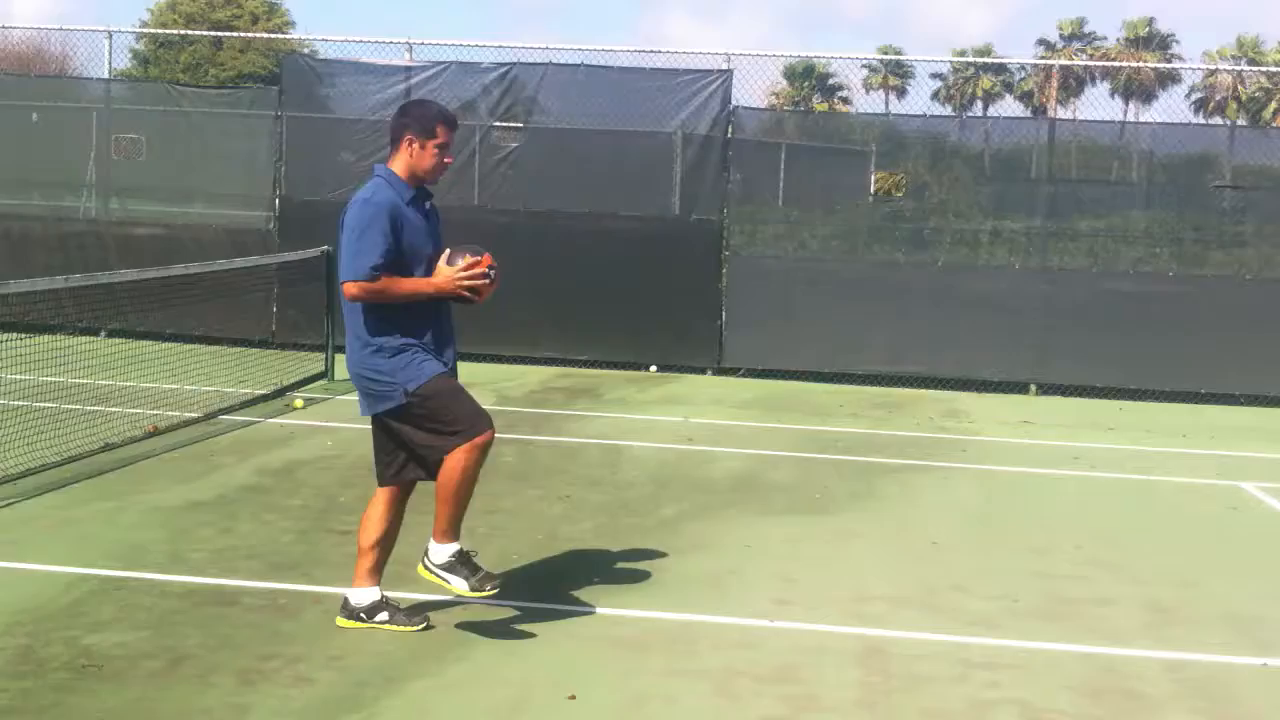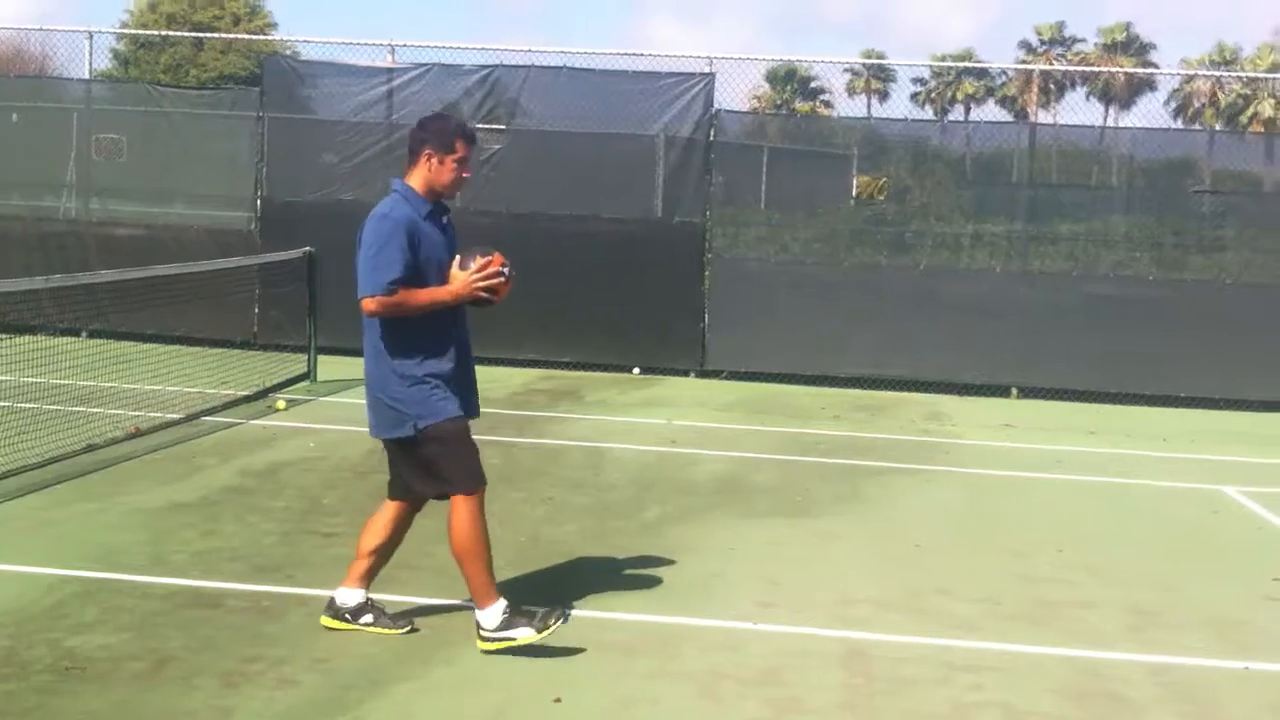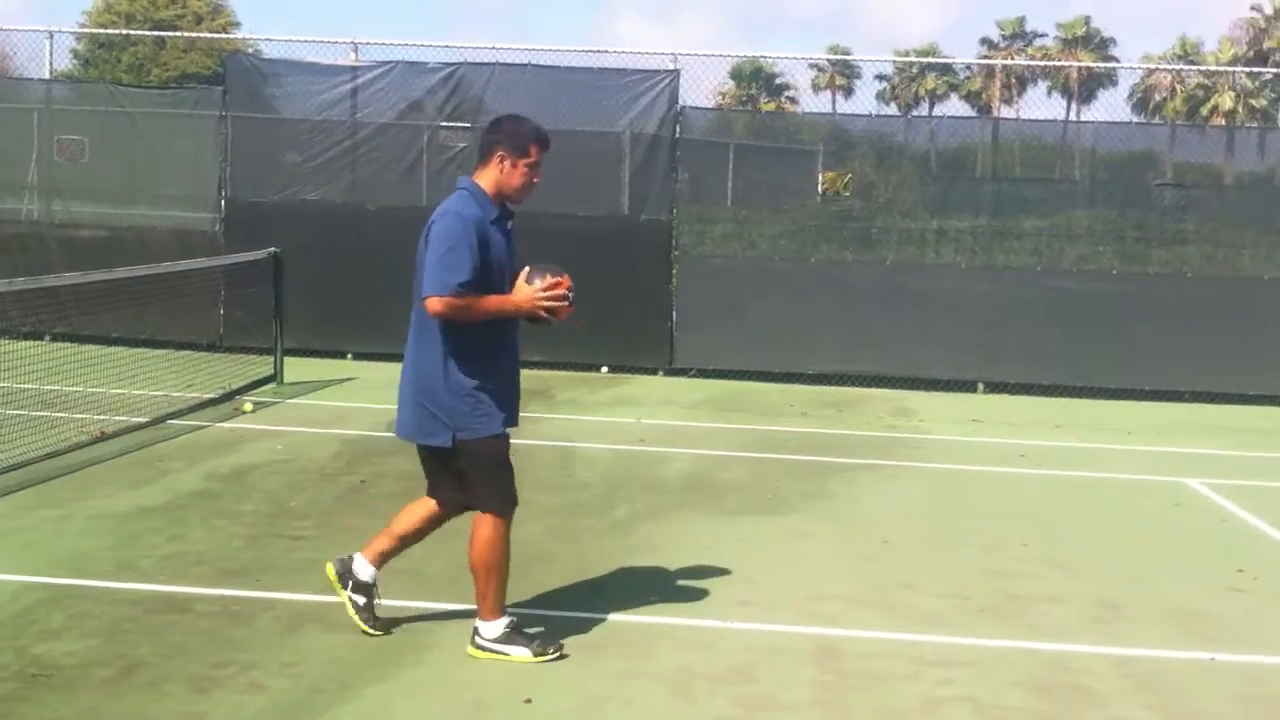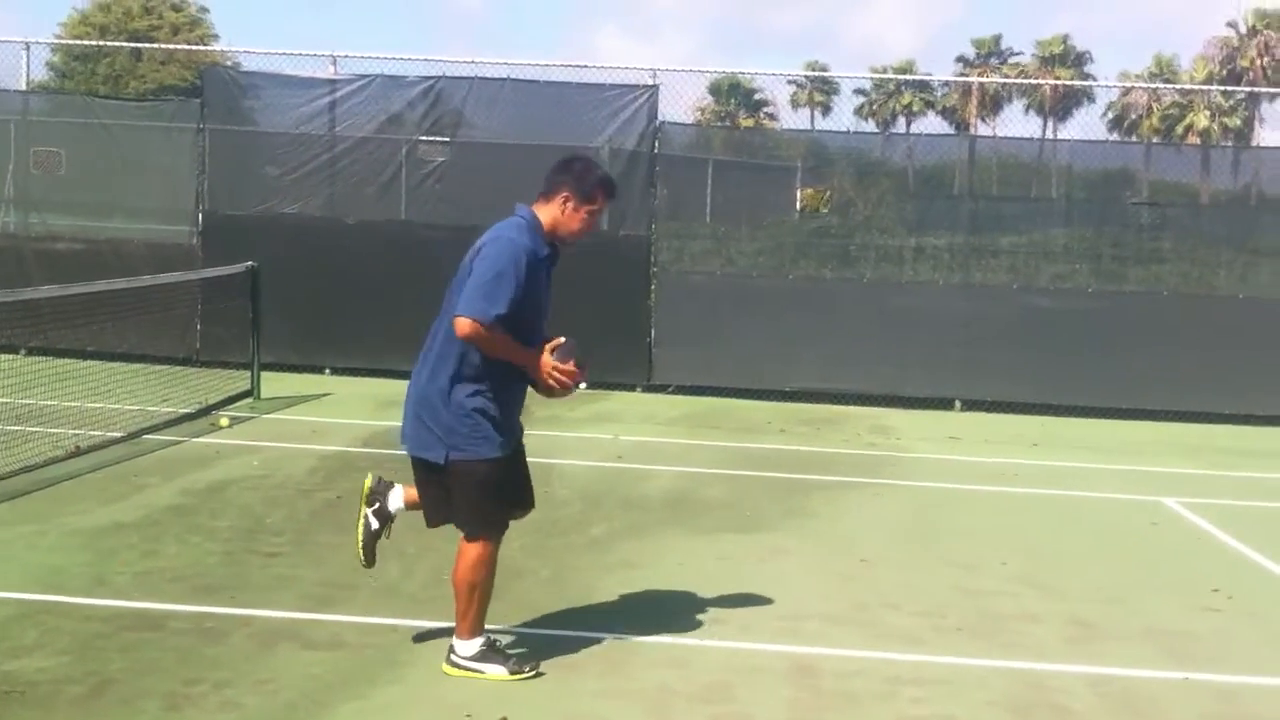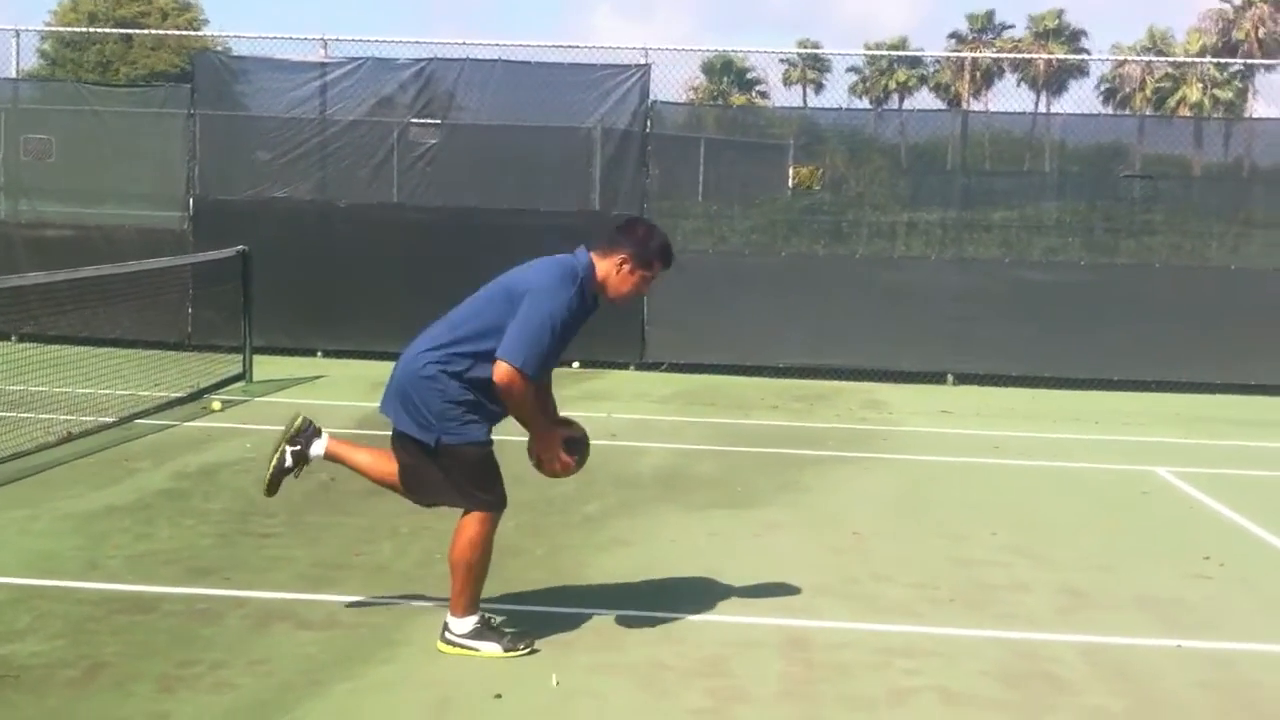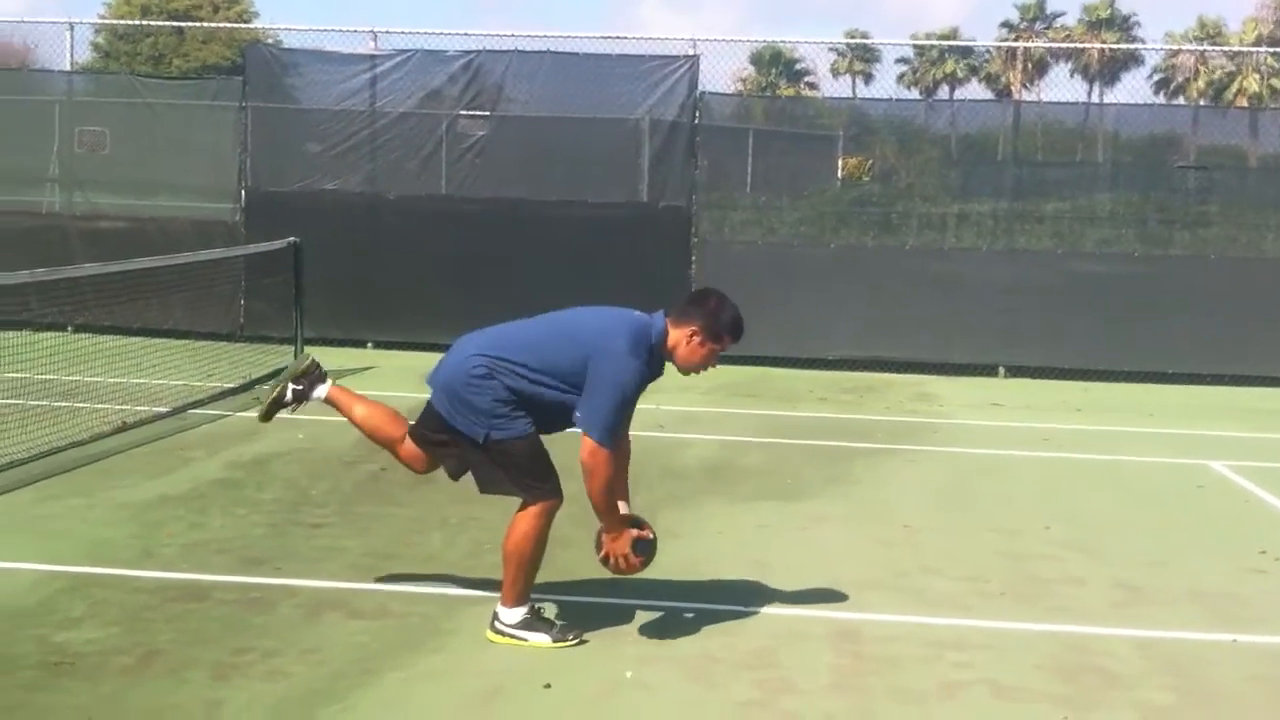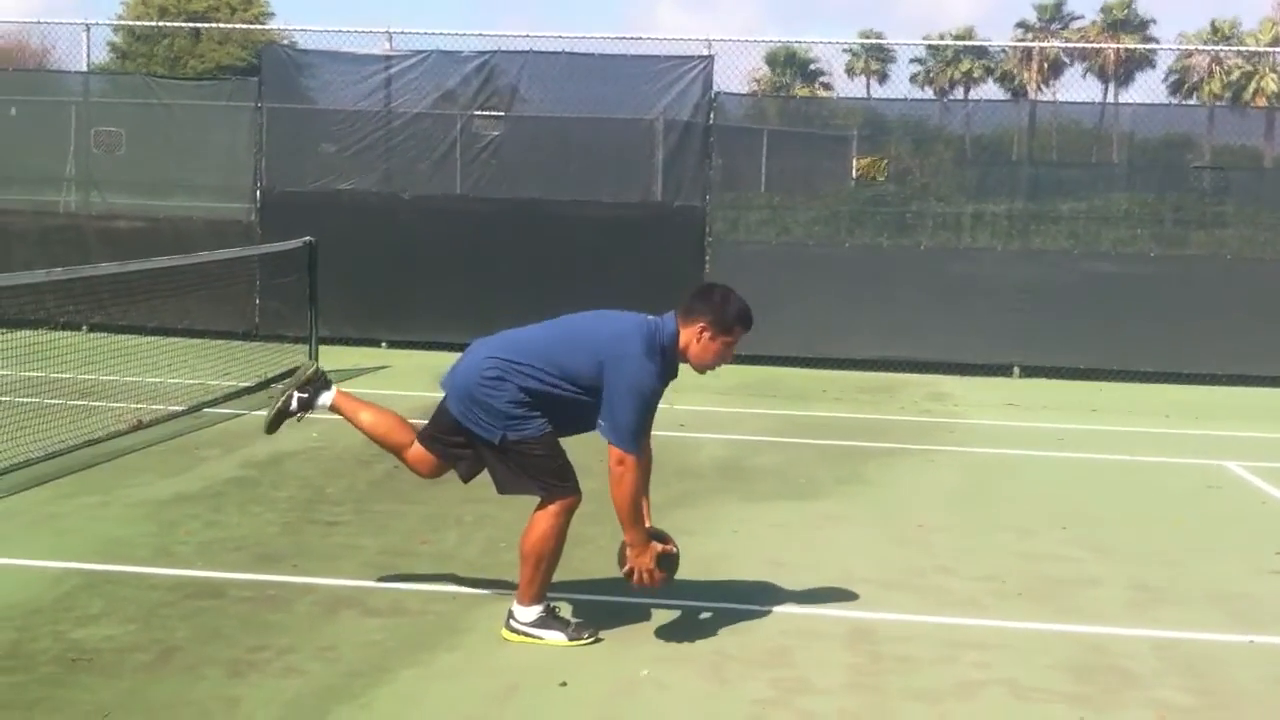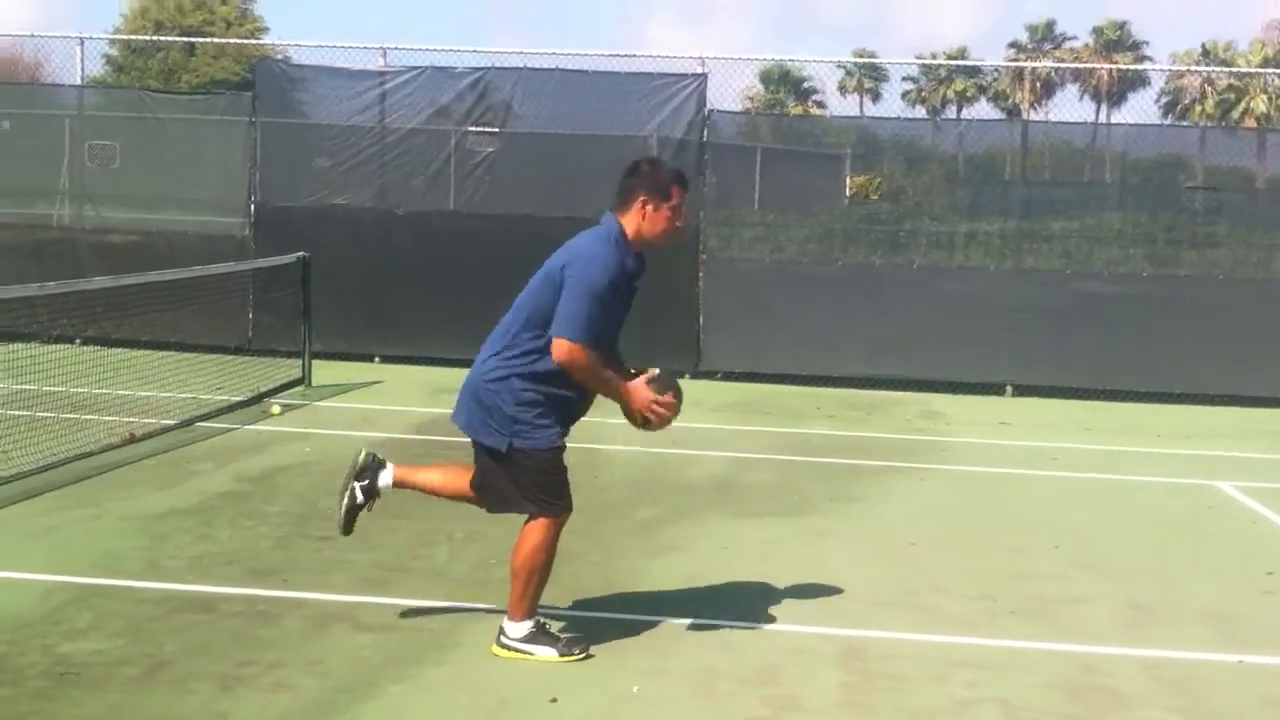
dt=0.5s
person 1, frame 1
left shoulder: (420, 203)
right shoulder: (374, 204)
right elbow: (357, 285)
left wrist: (457, 280)
right wrist: (436, 285)
left hip: (414, 360)
right hip: (392, 361)
left knee: (396, 483)
right knee: (474, 433)
left ankle: (362, 597)
right ankle: (443, 551)
person 1, frame 2
left shoulder: (435, 218)
right shoulder: (391, 220)
right elbow: (375, 301)
left wrist: (472, 286)
right wrist: (452, 291)
left hip: (431, 383)
right hip: (412, 386)
left knee: (407, 496)
right knee: (466, 490)
left ankle: (350, 599)
right ankle: (492, 615)
person 1, frame 3
left shoulder: (492, 217)
right shoulder: (460, 218)
right elbow: (440, 302)
left wrist: (527, 302)
right wrist: (513, 304)
left hip: (469, 390)
right hip: (459, 394)
left knee: (451, 499)
right knee: (495, 507)
left ankle: (360, 568)
right ankle: (492, 629)
person 1, frame 4
left shoulder: (533, 246)
right shoulder: (510, 246)
right elbow: (469, 325)
left wrist: (541, 361)
right wrist: (532, 363)
left hip: (483, 408)
right hip: (460, 410)
left knee: (509, 505)
right knee: (484, 529)
left ankle: (393, 498)
right ankle: (468, 649)
person 1, frame 5
left shoulder: (572, 281)
right shoulder: (557, 291)
left elbow: (535, 365)
right elbow: (509, 376)
left wrist: (550, 426)
right wrist: (545, 438)
left hip: (430, 379)
right hip: (438, 387)
left knee: (417, 484)
right knee: (484, 504)
left ankle: (313, 444)
right ankle: (462, 627)
person 1, frame 6
left shoulder: (639, 337)
right shoulder: (626, 357)
left elbow: (615, 435)
right elbow: (594, 454)
left wrist: (623, 505)
right wrist: (614, 530)
left hip: (470, 372)
right hip: (483, 385)
left knee: (414, 453)
right knee: (541, 497)
left ankle: (318, 387)
right ankle: (511, 615)
person 1, frame 7
left shoulder: (650, 341)
right shoulder: (639, 361)
left elbow: (637, 444)
right elbow: (622, 463)
left wrist: (646, 518)
right wrist: (639, 546)
left hip: (482, 377)
right hip: (495, 390)
left knee: (422, 455)
right knee: (560, 497)
left ankle: (321, 394)
right ankle: (527, 616)
person 1, frame 8
left shoulder: (619, 255)
right shoulder: (599, 260)
left elbow: (597, 341)
right elbow: (568, 352)
left wrist: (630, 383)
right wrist: (627, 395)
left hip: (506, 389)
right hip: (512, 398)
left knee: (485, 488)
right knee: (550, 510)
left ankle: (382, 475)
right ankle: (518, 630)
